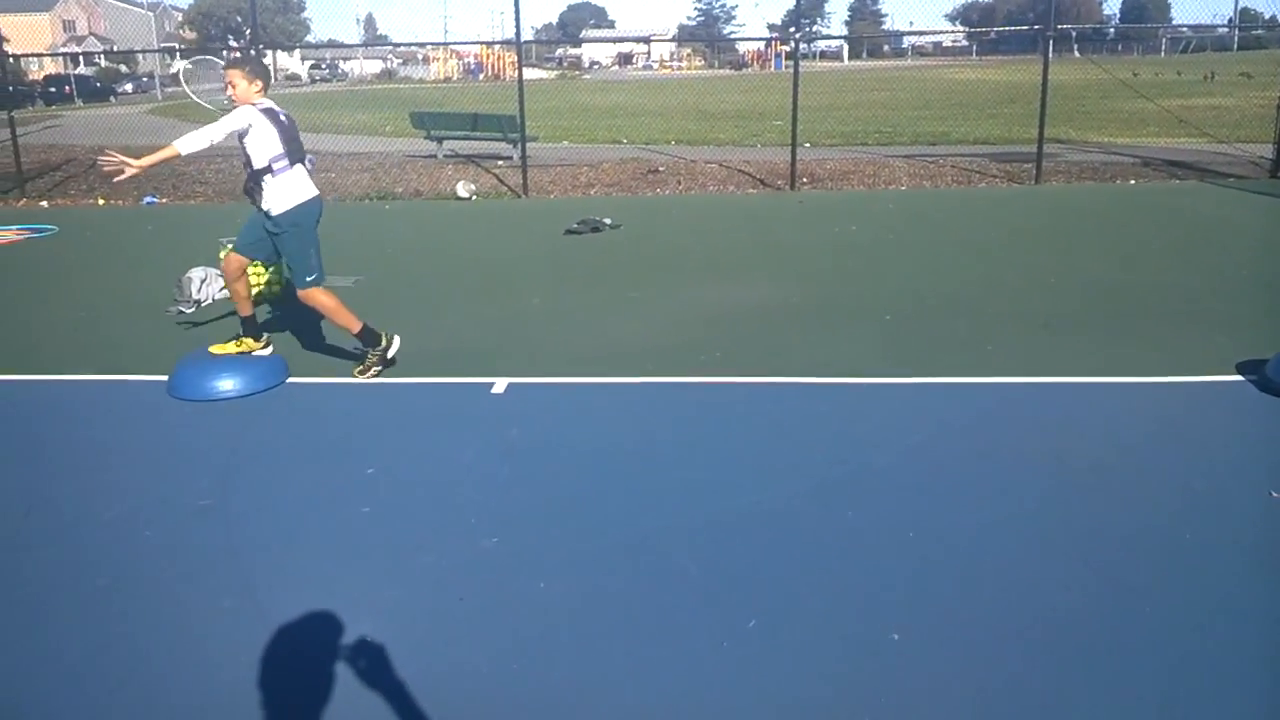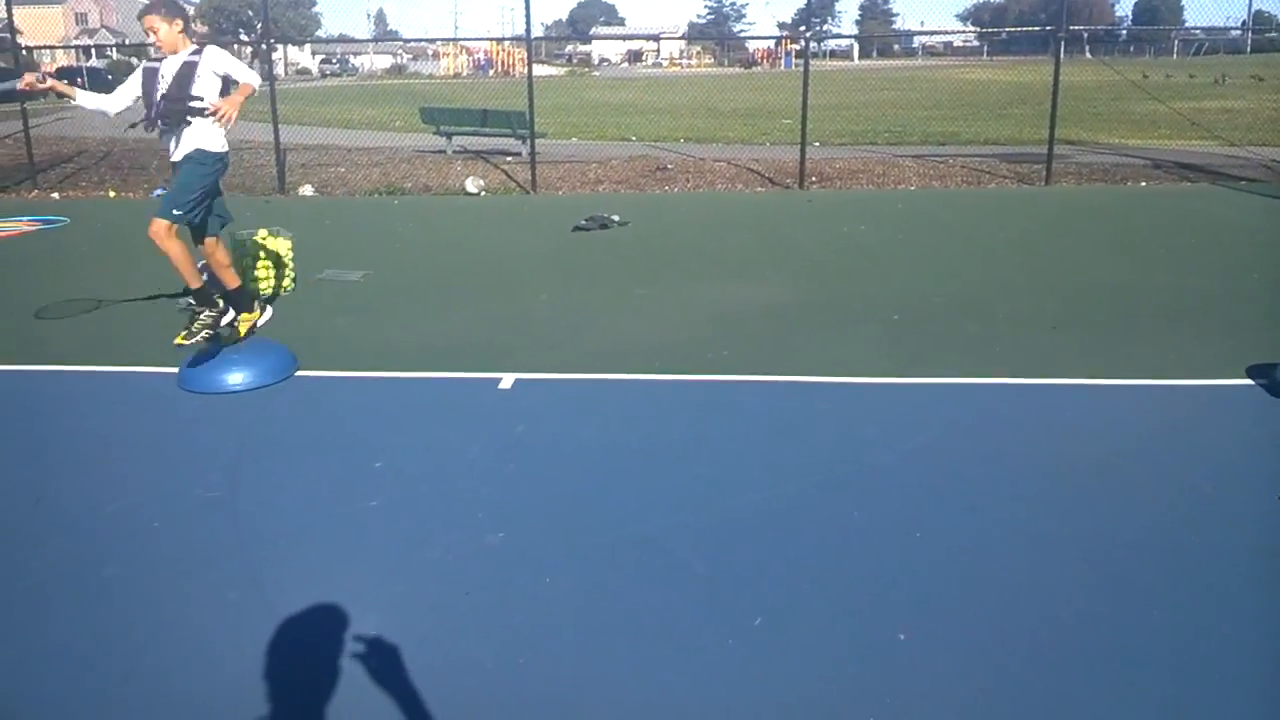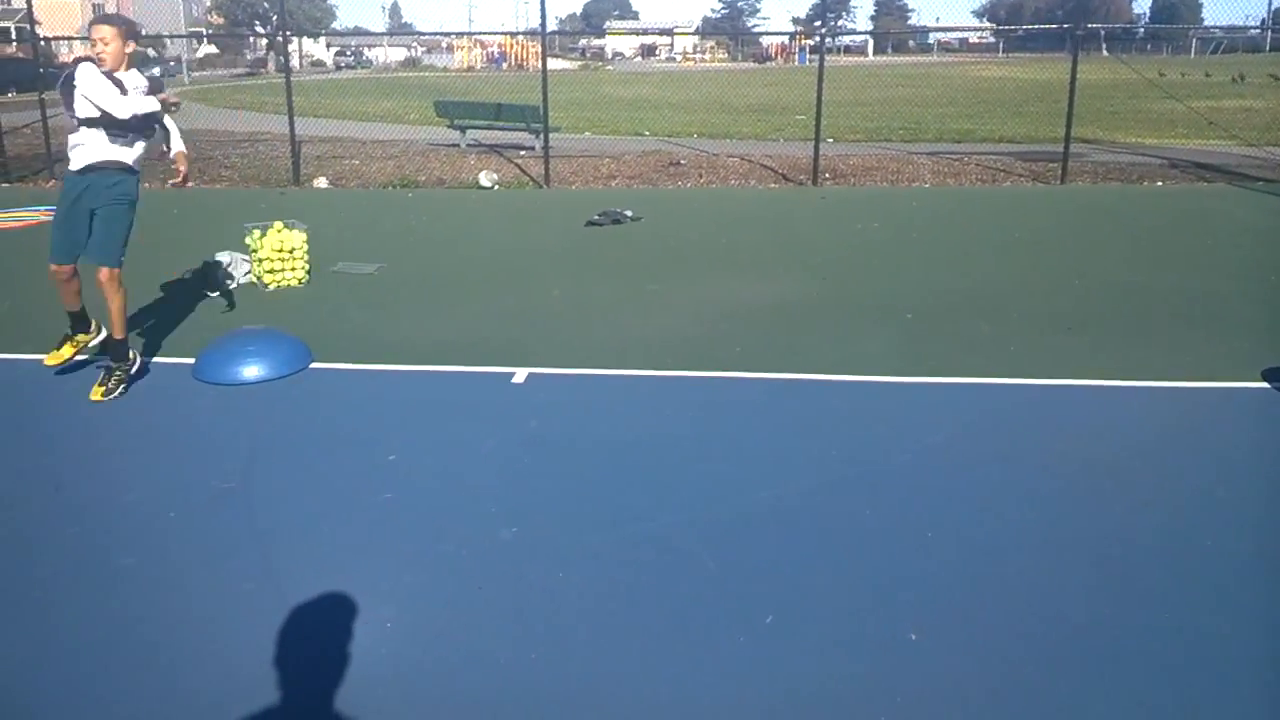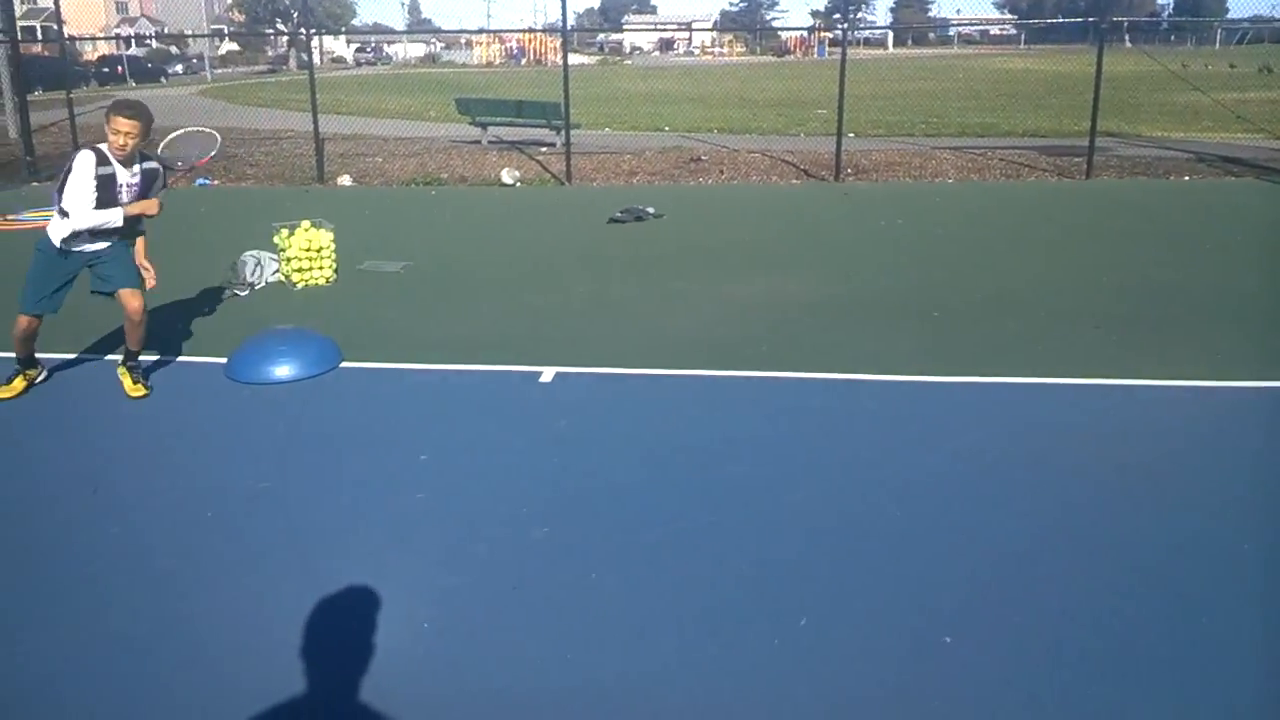
dt=0.3s
person 1, frame 1
left shoulder: (248, 114)
right shoulder: (274, 114)
left elbow: (195, 139)
left wrist: (141, 163)
left hip: (296, 210)
right hip: (280, 209)
left knee: (309, 290)
right knee: (233, 265)
left ankle: (378, 343)
right ankle: (252, 337)
person 1, frame 2
left shoulder: (210, 56)
right shoulder: (150, 70)
left elbow: (251, 77)
right elbow: (111, 103)
left wrist: (237, 98)
right wrist: (56, 87)
left hip: (204, 154)
right hip: (183, 161)
left knee: (160, 229)
right knee: (209, 244)
left ankle: (210, 307)
right ankle: (250, 307)
person 1, frame 3
left shoulder: (144, 89)
right shoulder: (86, 73)
left elbow: (165, 127)
right elbow: (122, 107)
left wrist: (180, 155)
right wrist: (161, 103)
left hip: (119, 183)
right hip: (81, 179)
left knee: (107, 273)
right knee: (61, 267)
left ankle: (120, 358)
right ankle: (83, 329)
person 1, frame 4
left shoulder: (152, 170)
right shoulder: (88, 160)
right elbow: (78, 220)
left wrist: (139, 252)
right wrist: (134, 208)
left hip: (110, 244)
right hip: (63, 245)
left knee: (135, 306)
right knee: (27, 321)
left ankle: (130, 365)
right ankle: (28, 368)
